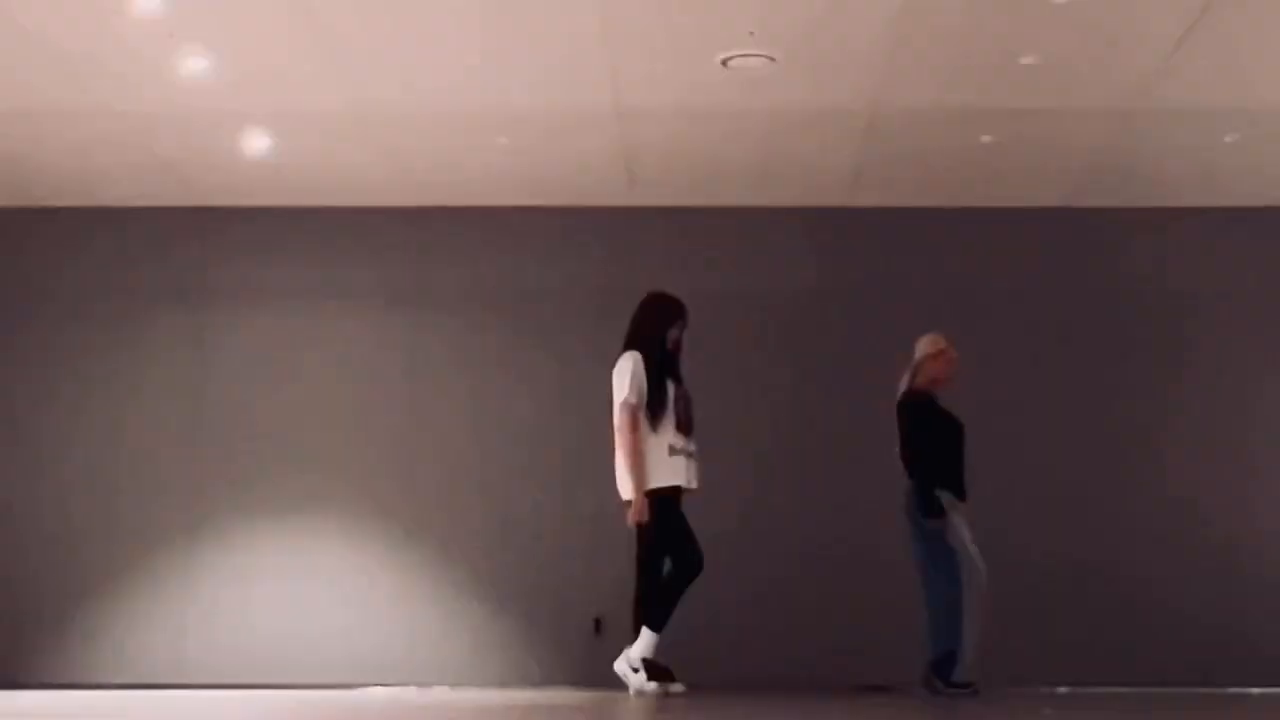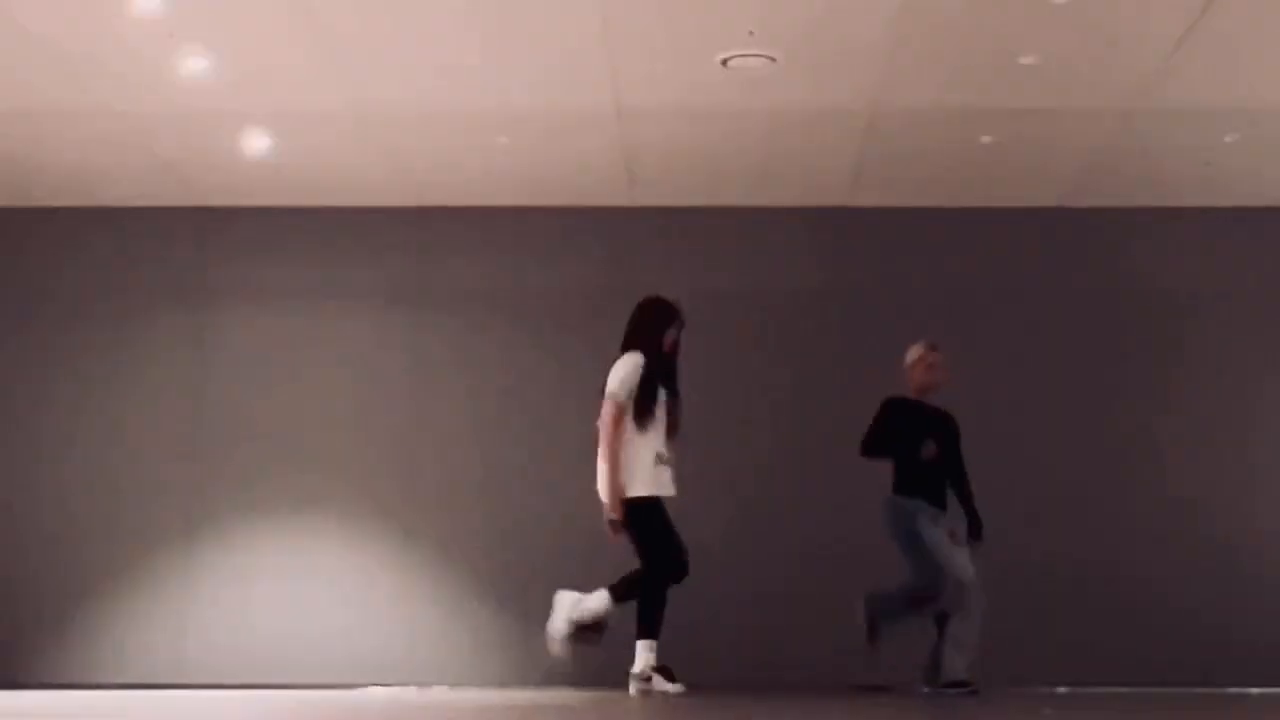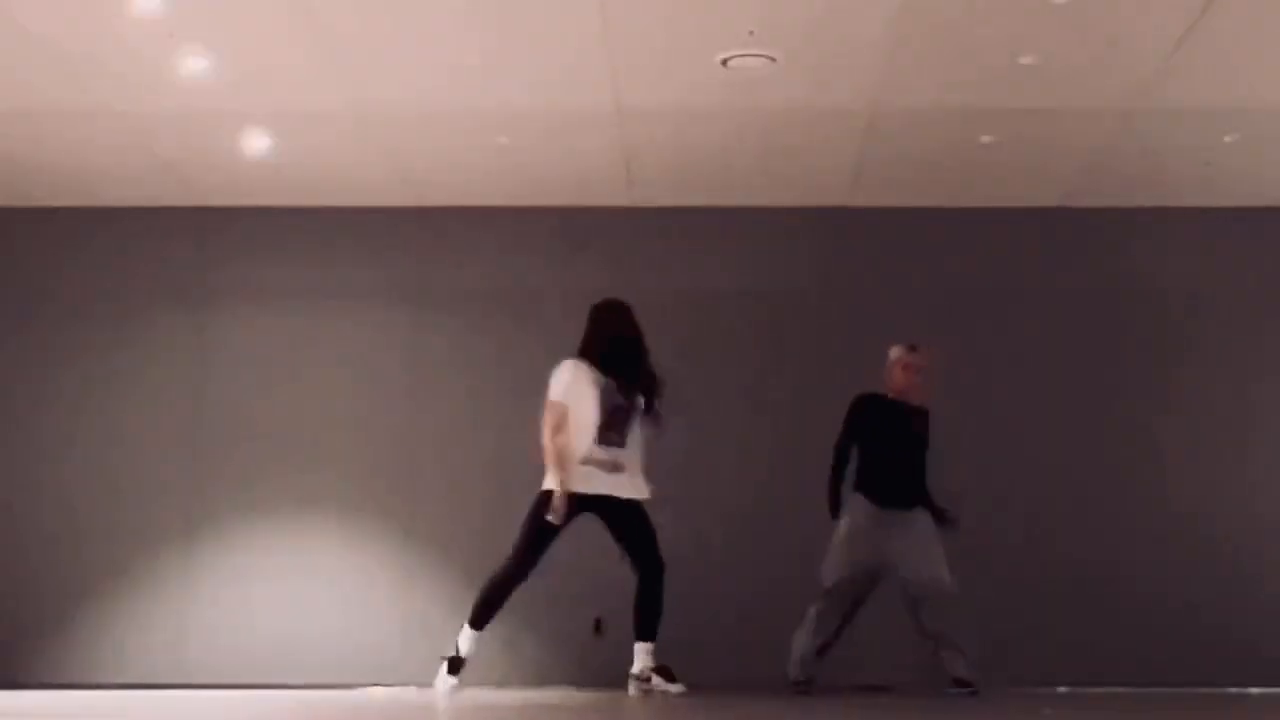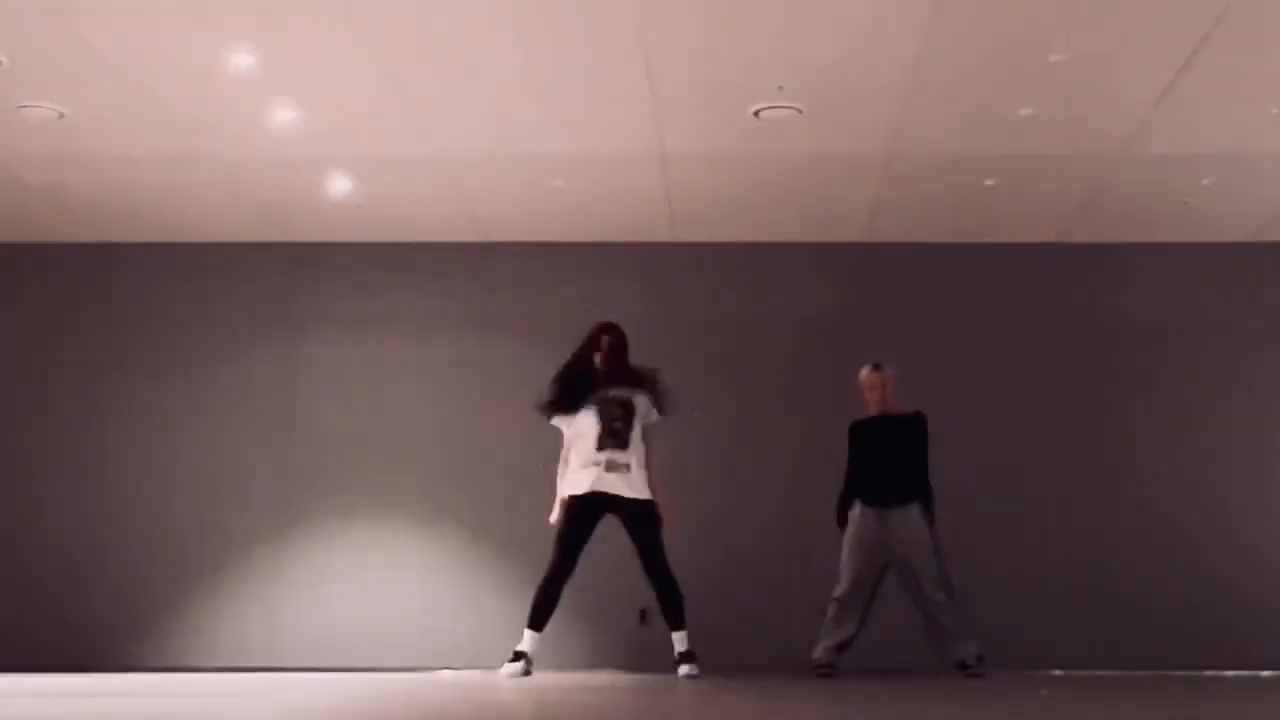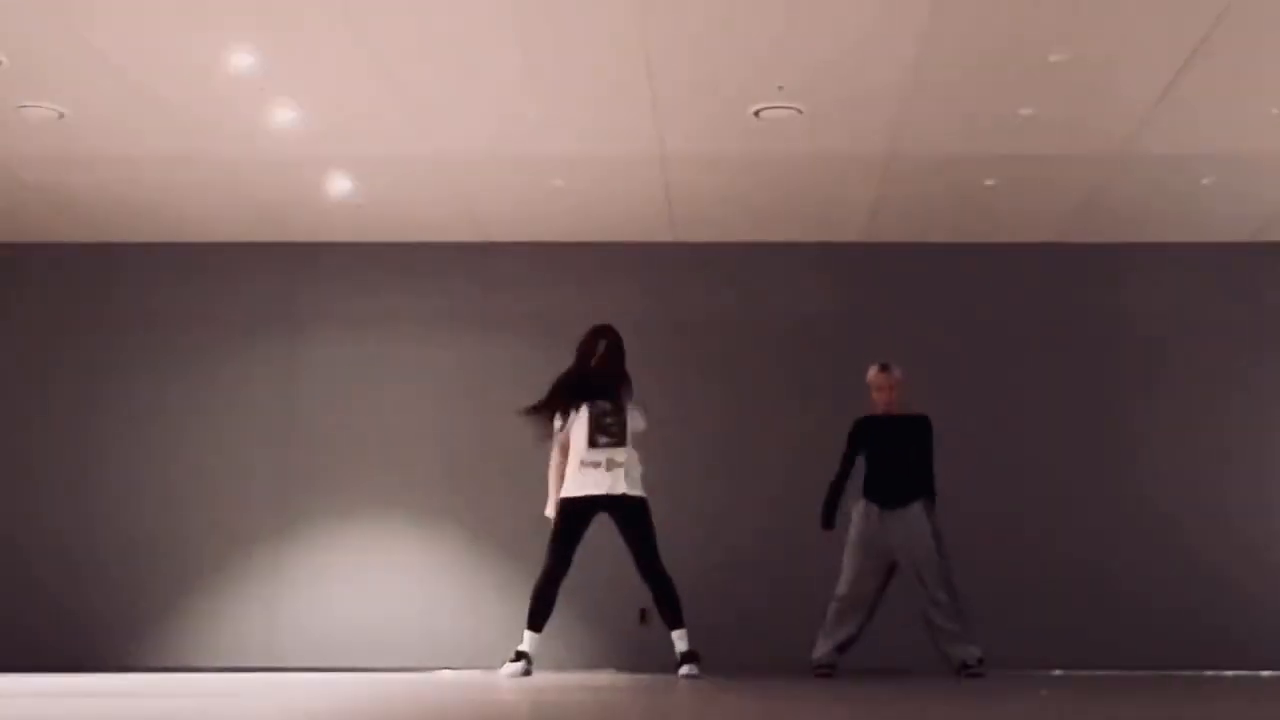
dt=0.3s
person 1, frame 1
left shoulder: (663, 368)
right shoulder: (632, 363)
right elbow: (626, 429)
left wrist: (649, 491)
right wrist: (637, 492)
left hip: (665, 483)
right hip: (649, 486)
left knee: (654, 569)
right knee: (688, 561)
left ankle: (642, 660)
right ankle: (637, 656)
person 1, frame 2
left shoulder: (653, 371)
right shoulder: (633, 362)
right elbow: (609, 424)
right wrist: (612, 488)
left hip: (645, 489)
right hip: (631, 489)
left knee: (660, 571)
right knee: (670, 566)
left ankle: (644, 667)
right ankle: (581, 608)
person 1, frame 3
left shoulder: (632, 383)
right shoulder: (573, 371)
right elbow: (550, 432)
right wrist: (560, 483)
left hip: (622, 489)
right hip: (569, 484)
left knee: (652, 567)
right knee: (518, 564)
left ankle: (644, 668)
right ankle: (461, 651)
person 1, frame 4
left shoulder: (639, 392)
right shoulder: (576, 394)
right elbow: (569, 449)
left wrist: (654, 496)
right wrist: (559, 503)
left hip: (633, 492)
right hip: (585, 490)
left knee: (657, 568)
right knee: (560, 568)
left ankle: (683, 650)
right ankle: (525, 651)
person 1, frame 5
left shoulder: (629, 395)
right shoulder: (571, 395)
right elbow: (560, 449)
right wrist: (552, 500)
left hip: (626, 492)
right hip: (578, 491)
left knee: (652, 567)
right knee: (554, 568)
left ankle: (684, 650)
right ankle: (525, 652)
person 2, frame 1
left shoulder: (928, 403)
right shoulder: (914, 401)
right elbow: (910, 454)
right wrist: (928, 499)
left hip: (943, 501)
right hip: (933, 501)
left knee: (950, 584)
right knee: (954, 582)
left ankle: (945, 671)
right ankle: (943, 671)
person 2, frame 2
left shoulder: (945, 420)
right shoulder: (896, 408)
left elbow: (958, 473)
right elbow: (869, 446)
left wrist: (974, 519)
right wrist: (914, 451)
left hip: (934, 511)
right hip: (909, 508)
left knee: (965, 591)
right knee: (957, 580)
left ankle: (944, 671)
right ankle: (880, 609)
person 2, frame 3
left shoulder: (920, 416)
right shoulder: (867, 406)
left elbow: (916, 471)
right elbow: (842, 453)
left wrist: (932, 507)
right wrist: (836, 498)
left hip: (910, 517)
right hip: (866, 510)
left knee: (936, 590)
right knee: (836, 591)
left ankle: (955, 669)
right ankle: (801, 666)
person 2, frame 4
left shoulder: (914, 422)
right shoulder: (858, 429)
left elbow: (921, 470)
right elbow: (852, 475)
left wrist: (927, 509)
right wrist: (842, 512)
left hip: (907, 514)
right hip: (866, 515)
left knee: (932, 588)
right knee: (849, 588)
left ankle: (964, 655)
right ankle: (825, 654)
person 2, frame 5
left shoulder: (919, 424)
right shoulder: (864, 427)
left elbow: (925, 471)
right elbow: (845, 468)
left wrist: (931, 507)
right wrist: (830, 506)
left hip: (911, 514)
right hip: (871, 515)
left knee: (937, 586)
right knee: (852, 588)
left ankle: (965, 656)
right ankle: (825, 654)
